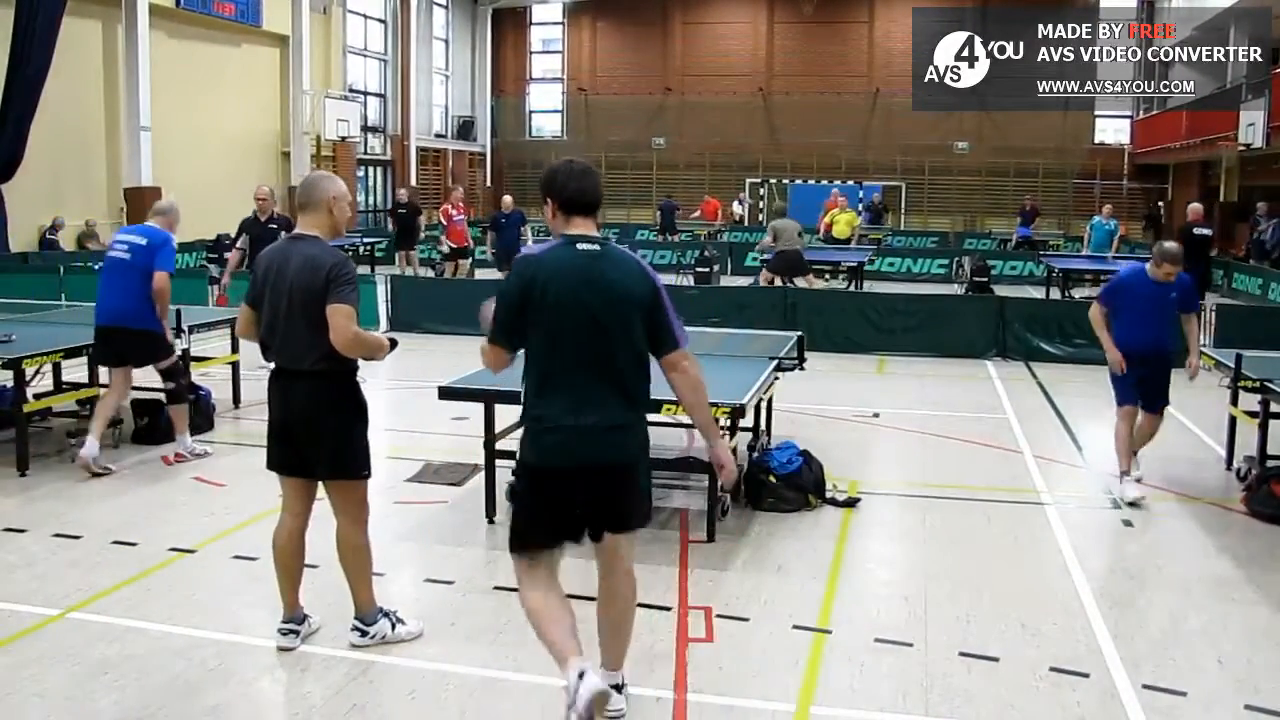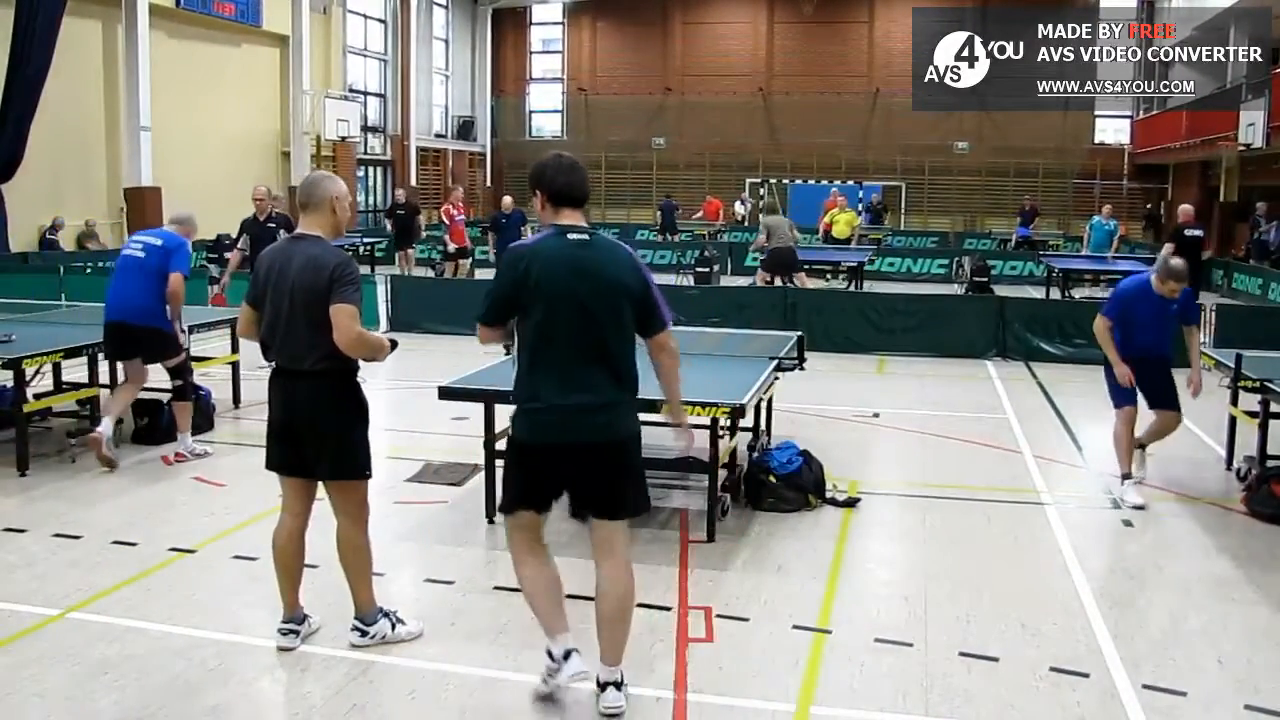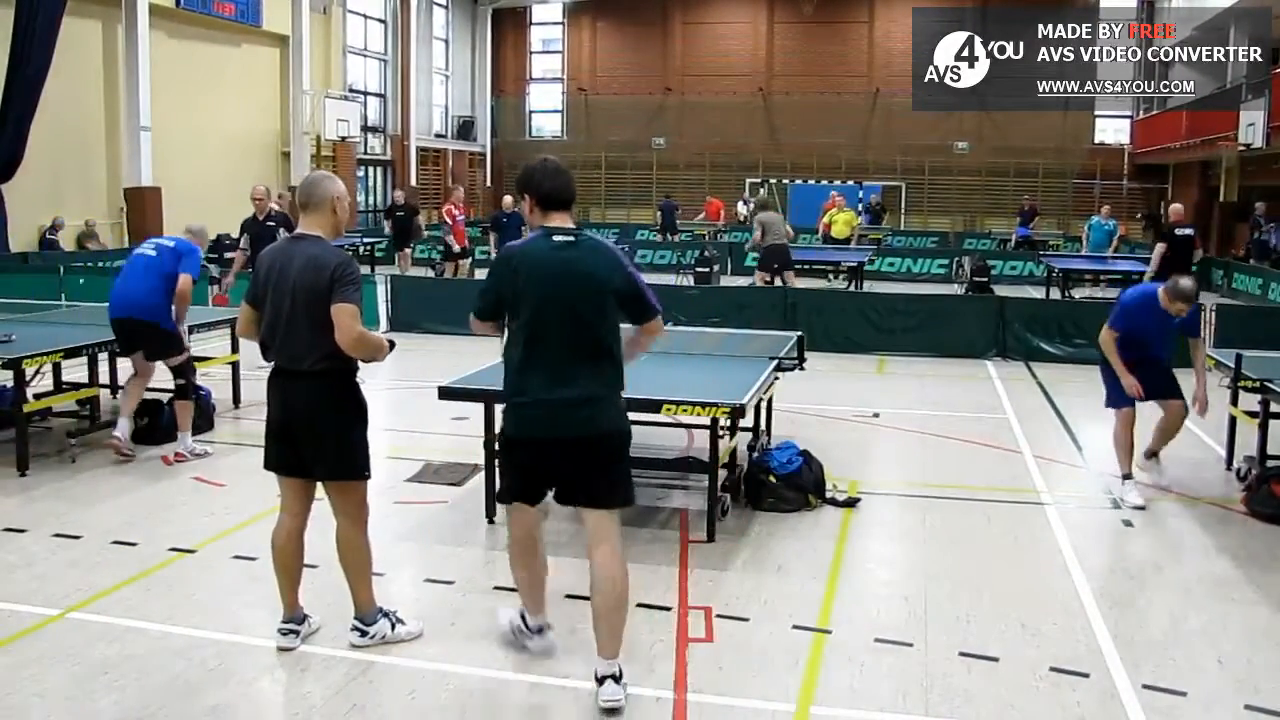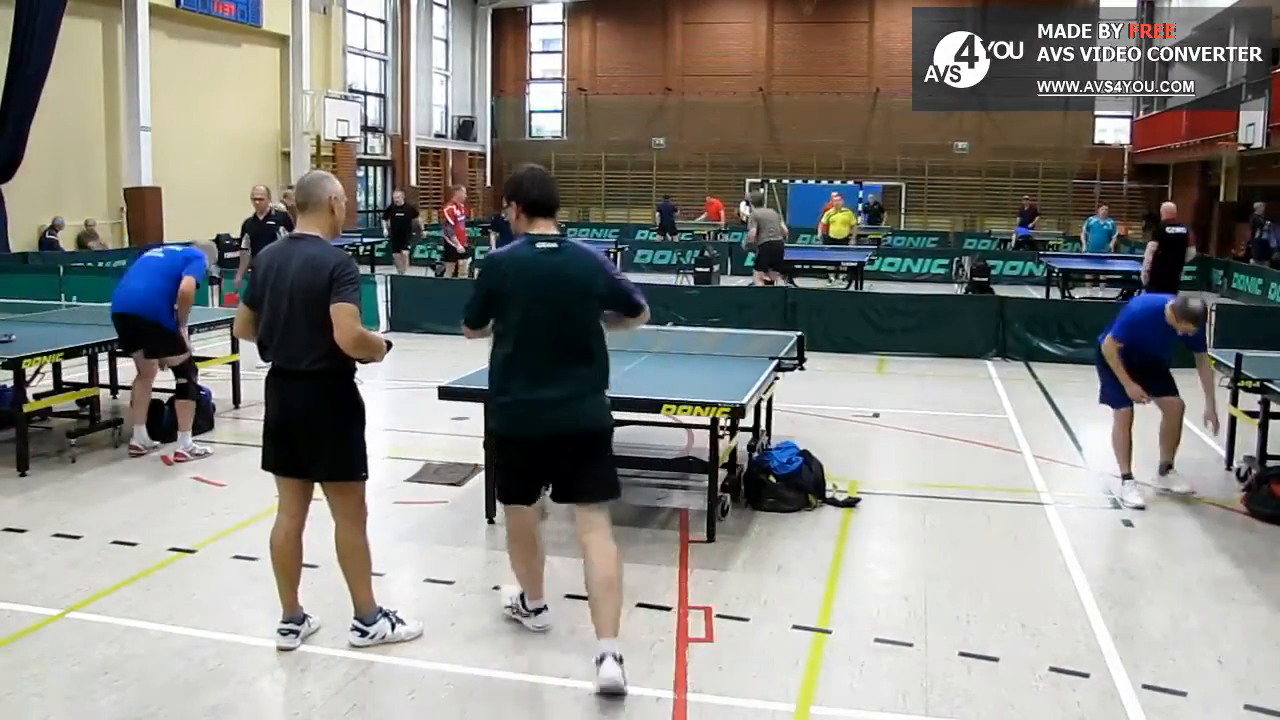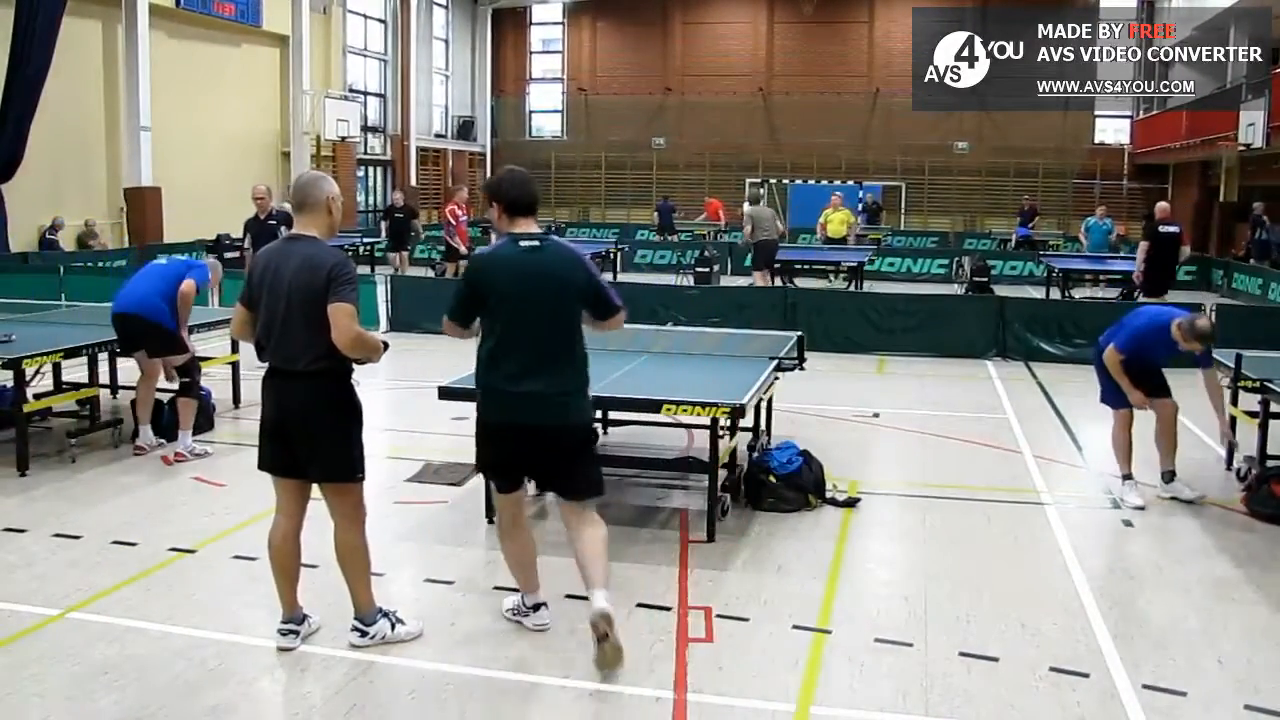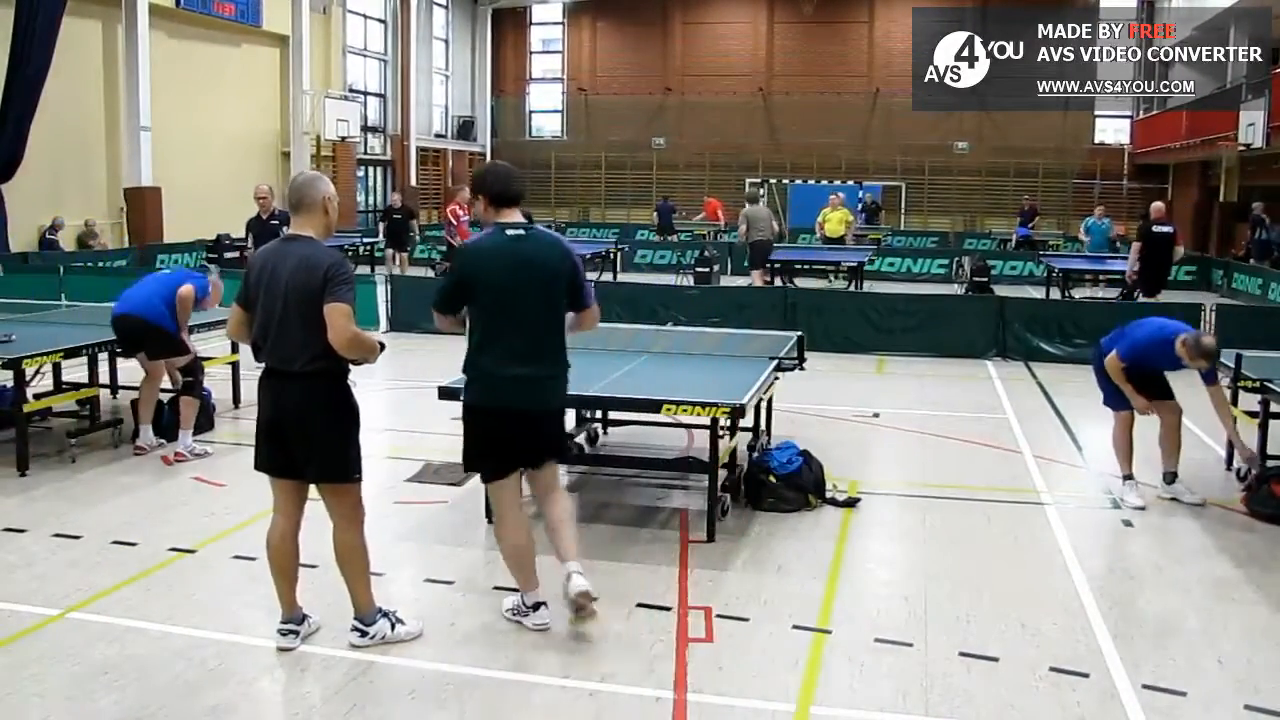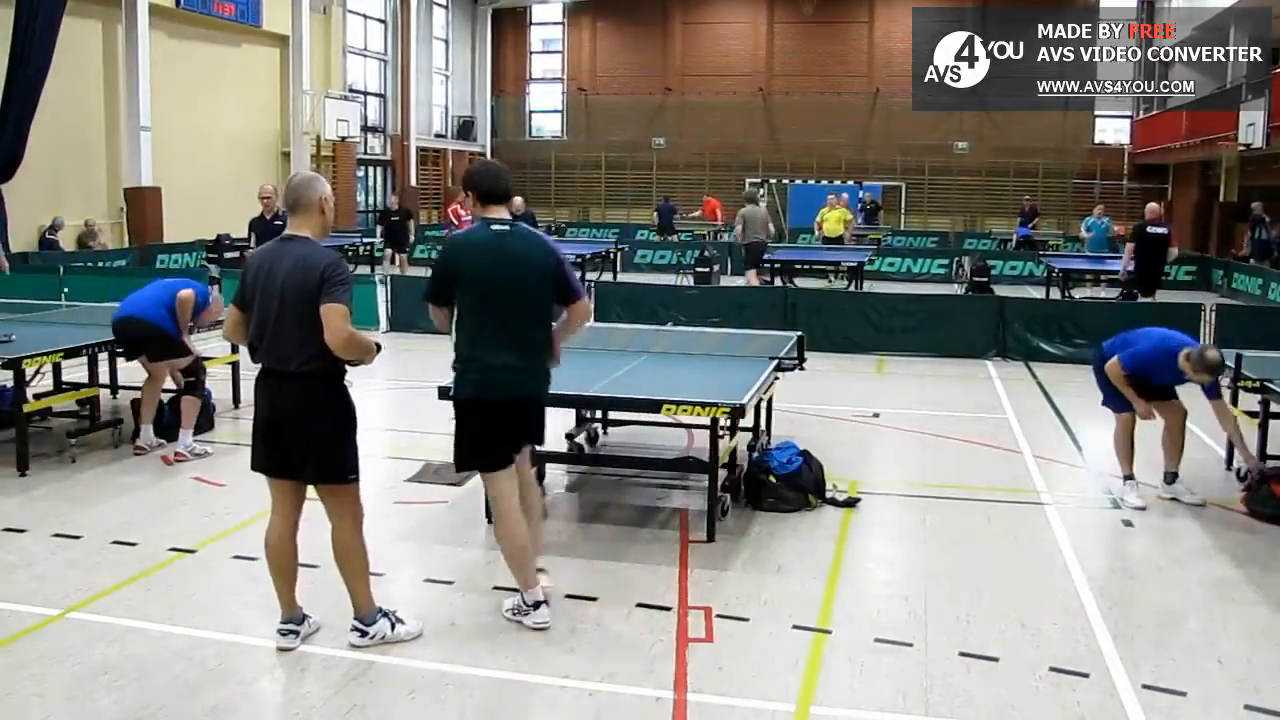
dt=0.1s
person 1, frame 1
left shoulder: (531, 266)
right shoulder: (637, 272)
left elbow: (496, 358)
right elbow: (679, 366)
left wrist: (493, 320)
right wrist: (715, 440)
left hip: (549, 448)
right hip: (623, 444)
left knee: (535, 571)
right knee: (616, 563)
left ankle: (580, 674)
person 1, frame 2
left shoulder: (524, 255)
right shoulder: (622, 258)
left elbow: (489, 334)
right elbow: (663, 342)
right wrist: (675, 405)
left hip: (541, 425)
right hip: (612, 426)
left knee: (524, 533)
right knee: (612, 550)
left ankle: (561, 652)
person 1, frame 3
left shoulder: (514, 257)
right shoulder: (608, 257)
left elbow: (484, 325)
right elbow: (652, 325)
right wrist: (620, 352)
left hip: (529, 419)
right hip: (600, 419)
left knee: (524, 522)
right knee: (604, 540)
left ankle: (534, 623)
right ankle: (609, 674)
person 1, frame 4
left shoulder: (500, 263)
right shoulder: (591, 260)
left elbow: (471, 329)
right elbow: (637, 315)
left hip: (515, 417)
right hip: (584, 414)
left knee: (519, 512)
right knee: (594, 527)
left ankle: (531, 602)
right ankle: (608, 656)
person 1, frame 5
left shoulder: (486, 263)
right shoulder: (572, 259)
left elbow: (455, 328)
right elbow: (613, 319)
left hip: (503, 409)
right hip: (567, 408)
left knee: (510, 506)
right knee: (583, 514)
left ankle: (532, 603)
right ankle: (600, 601)
person 1, frame 6
left shoulder: (472, 253)
right shoulder: (556, 248)
left elbow: (445, 322)
right elbow: (589, 316)
left hip: (492, 394)
right hip: (547, 391)
left knee: (504, 495)
right knee: (548, 485)
left ankle: (532, 601)
right ankle: (575, 574)
person 1, frame 7
left shoulder: (458, 247)
right shoulder: (541, 245)
left elbow: (438, 317)
right elbow: (580, 310)
right wrist: (553, 341)
left hip: (480, 384)
right hip: (530, 382)
left knee: (501, 490)
right knee: (520, 465)
left ankle: (532, 599)
right ankle: (533, 567)
person 2, frame 1
left shoulder: (268, 258)
right shoulder: (334, 262)
left elbow: (245, 328)
right elbow: (344, 338)
right wrist: (377, 346)
left hip: (285, 390)
right hip: (329, 395)
left knee: (293, 509)
right knee: (351, 512)
left ankle: (291, 620)
right ankle: (368, 619)
person 2, frame 2
left shoulder: (268, 258)
right shoulder: (337, 263)
left elbow: (245, 328)
right elbow: (348, 339)
right wrist: (380, 347)
left hip: (285, 390)
right hip: (330, 394)
left knee: (293, 509)
right knee: (352, 512)
left ankle: (291, 620)
right ankle: (368, 620)
person 2, frame 3
left shoulder: (268, 258)
right shoulder: (337, 263)
left elbow: (245, 328)
right elbow: (350, 338)
right wrist: (380, 347)
left hip: (283, 391)
right hip: (329, 395)
left knee: (292, 510)
right knee: (351, 512)
left ankle: (290, 620)
right ankle: (368, 620)
person 2, frame 4
left shoulder: (267, 258)
right shoulder: (336, 262)
left elbow: (243, 328)
right elbow: (349, 337)
right wrist: (378, 348)
left hip: (281, 391)
right hip: (326, 394)
left knee: (290, 510)
right knee: (349, 512)
left ankle: (290, 620)
right ankle: (368, 620)
person 2, frame 5
left shoulder: (263, 259)
right shoulder: (333, 263)
left elbow: (240, 329)
right elbow: (346, 338)
right wrist: (374, 349)
left hip: (278, 392)
right hip: (324, 395)
left knee: (288, 511)
right knee: (348, 513)
left ankle: (290, 620)
right ankle: (368, 620)
person 2, frame 6
left shoulder: (260, 260)
right shoulder: (330, 263)
left elbow: (236, 329)
right elbow: (342, 337)
right wrist: (371, 349)
left hip: (274, 392)
right hip: (320, 396)
left knee: (285, 511)
right knee: (347, 513)
left ankle: (290, 620)
right ankle: (368, 620)
person 2, frame 7
left shoulder: (257, 260)
right shoulder: (327, 263)
left elbow: (233, 330)
right elbow: (339, 338)
right wrist: (367, 350)
left hip: (271, 393)
right hip: (317, 397)
left knee: (283, 512)
right knee: (345, 514)
left ankle: (290, 620)
right ankle: (368, 620)
person 3, frame 1
left shoulder: (121, 234)
right shoulder: (164, 239)
right elbow: (160, 284)
right wrist: (164, 320)
left hip: (106, 319)
right hip: (141, 321)
left knee: (118, 386)
right knee: (176, 376)
left ankle: (91, 447)
right ankle: (184, 446)
person 3, frame 2
left shoulder: (136, 237)
right shoulder: (180, 244)
right elbow: (174, 286)
right wrist: (176, 321)
left hip: (114, 315)
right hip: (148, 317)
left knee: (135, 378)
right knee: (181, 374)
left ankle: (104, 430)
right ankle: (185, 446)
person 3, frame 3
left shoulder: (149, 243)
right shoulder: (192, 250)
right elbow: (183, 288)
right wrist: (180, 323)
left hip: (118, 309)
right hip: (151, 314)
left knee: (142, 372)
right knee: (184, 373)
left ankle: (121, 431)
right ankle: (185, 446)
person 3, frame 4
left shoulder: (157, 253)
right shoulder: (199, 258)
right elbow: (186, 290)
left wrist: (159, 352)
right wrist: (182, 325)
left hip: (120, 308)
right hip: (152, 311)
left knee: (146, 371)
right knee: (186, 372)
left ankle: (139, 438)
right ankle: (185, 445)
person 3, frame 5
left shoulder: (170, 263)
right shoulder: (202, 269)
right elbow: (185, 291)
left wrist: (165, 361)
right wrist: (183, 328)
left hip: (121, 311)
right hip: (150, 312)
left knee: (149, 371)
right knee: (190, 371)
left ankle: (144, 438)
right ankle: (185, 445)
person 3, frame 6
right shoulder: (202, 282)
right elbow: (184, 294)
left wrist: (173, 370)
right wrist: (183, 330)
left hip: (121, 316)
right hip: (150, 317)
left knee: (153, 373)
right knee: (193, 373)
left ankle: (145, 438)
right ankle: (185, 445)
person 3, frame 7
right shoulder: (203, 292)
right elbow: (184, 297)
left wrist: (178, 379)
right wrist: (184, 334)
left hip: (122, 320)
right hip: (150, 322)
left knee: (157, 373)
right knee: (195, 373)
left ankle: (145, 438)
right ankle: (185, 445)
person 4, frame 1
left shoulder: (1184, 283)
right shoulder: (1125, 278)
left elbow: (1189, 318)
right elbow: (1096, 310)
left wrist: (1193, 353)
right wrist: (1110, 348)
left hip: (1159, 357)
right hip: (1124, 356)
left knee: (1154, 418)
right knee: (1127, 411)
left ankle: (1131, 454)
right ankle: (1125, 477)
person 4, frame 2
left shoulder: (1184, 295)
right shoulder: (1128, 290)
left elbow: (1191, 330)
right elbow: (1100, 325)
left wrist: (1195, 369)
right wrist: (1117, 364)
left hip: (1157, 360)
right hip: (1122, 358)
left knee: (1172, 417)
right knee: (1126, 413)
left ankle: (1138, 446)
right ankle: (1127, 481)
person 4, frame 3
left shoulder: (1188, 309)
right shoulder: (1133, 300)
left elbow: (1196, 344)
right elbow: (1105, 337)
left wrist: (1201, 386)
right wrist: (1124, 375)
left hip: (1155, 360)
right hip: (1121, 361)
left knee: (1177, 408)
right knee: (1125, 413)
left ankle: (1151, 454)
right ankle: (1127, 481)
person 4, frame 4
left shoulder: (1192, 323)
right shoulder: (1140, 313)
left elbow: (1202, 360)
right elbow: (1109, 346)
left wrist: (1210, 405)
right wrist: (1129, 384)
left hip: (1150, 360)
right hip: (1114, 354)
left knee: (1175, 406)
right knee: (1124, 413)
left ankle: (1165, 471)
right ankle: (1127, 481)
person 4, frame 5
left shoulder: (1197, 333)
right shoulder: (1145, 326)
left elbow: (1210, 377)
right elbow: (1110, 355)
left wrist: (1223, 424)
right wrist: (1131, 391)
left hip: (1145, 363)
right hip: (1113, 359)
left knee: (1168, 409)
right knee: (1123, 413)
left ankle: (1168, 480)
right ankle: (1127, 482)
person 4, frame 6
left shoulder: (1201, 352)
right shoulder: (1150, 341)
left elbow: (1218, 397)
right elbow: (1111, 362)
left wrist: (1239, 445)
right wrist: (1133, 396)
left hip: (1142, 365)
right hip: (1109, 360)
left knee: (1172, 413)
right knee: (1124, 414)
left ankle: (1170, 482)
right ankle: (1128, 483)
person 4, frame 7
left shoulder: (1204, 362)
right shoulder: (1154, 353)
left elbow: (1222, 412)
right elbow: (1111, 368)
left wrist: (1246, 455)
right wrist: (1136, 401)
left hip: (1144, 372)
right hip: (1111, 364)
left knee: (1177, 414)
right knee: (1126, 416)
left ankle: (1170, 481)
right ankle: (1129, 483)
